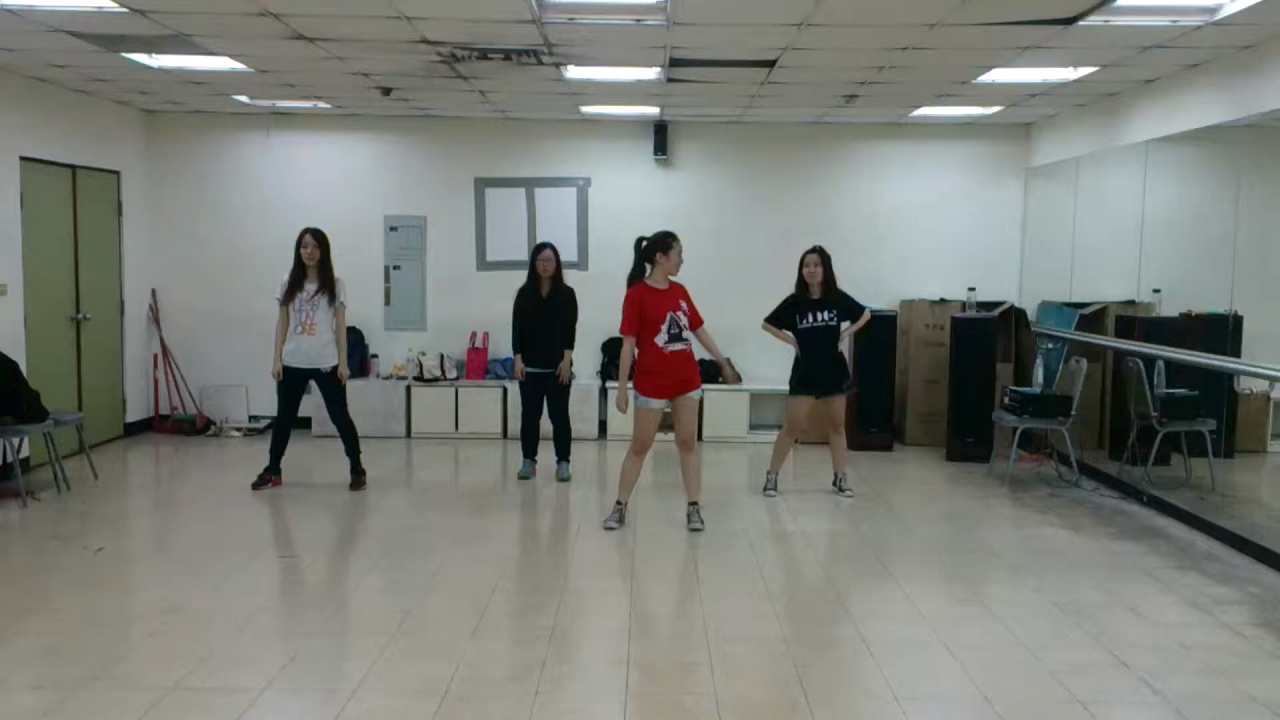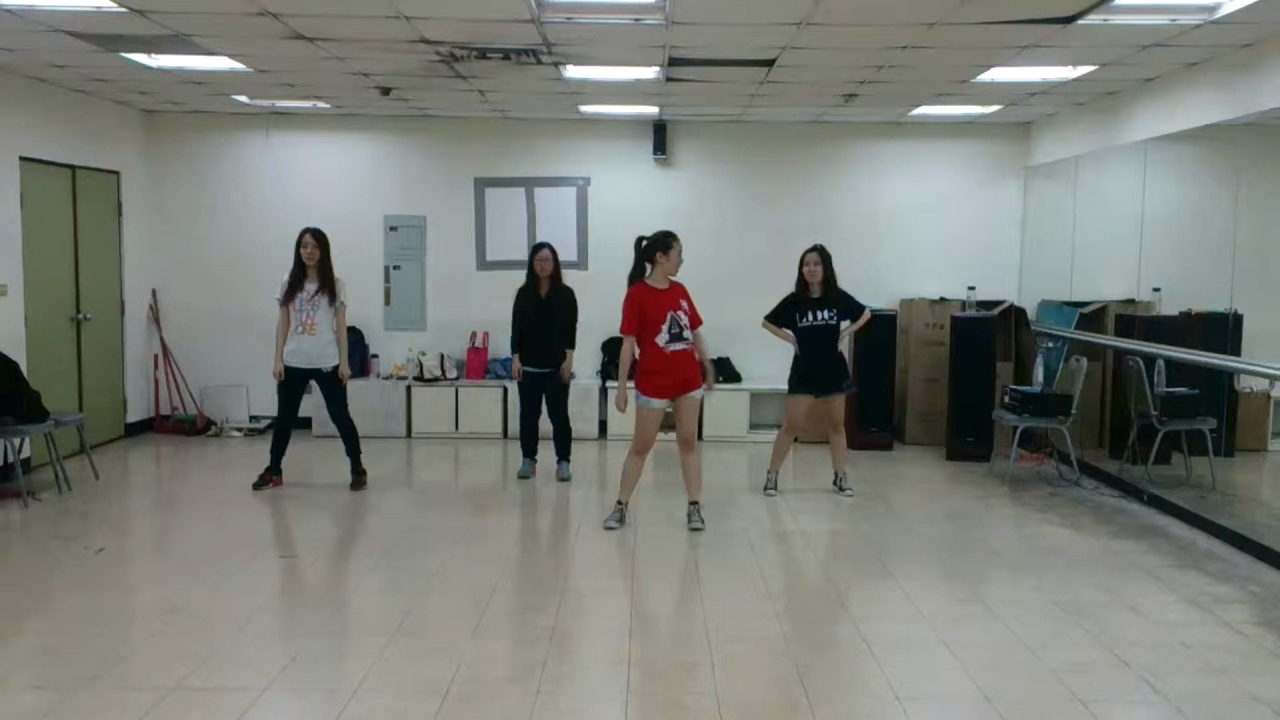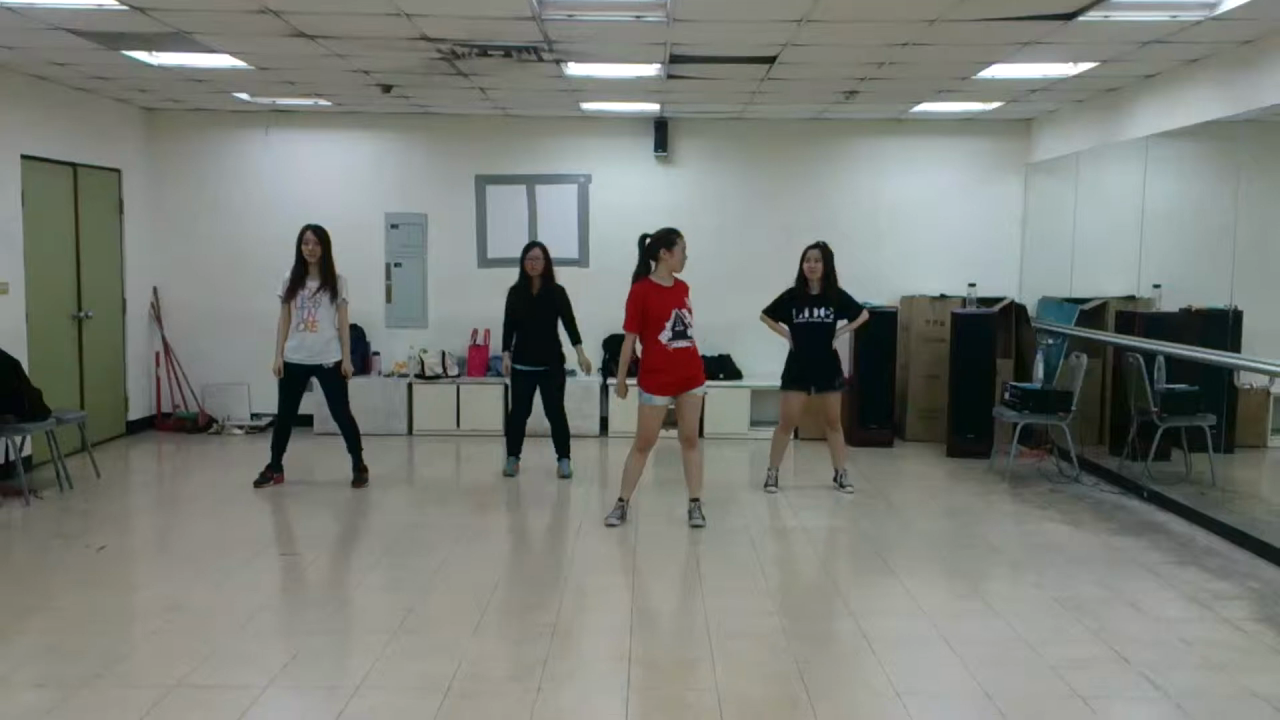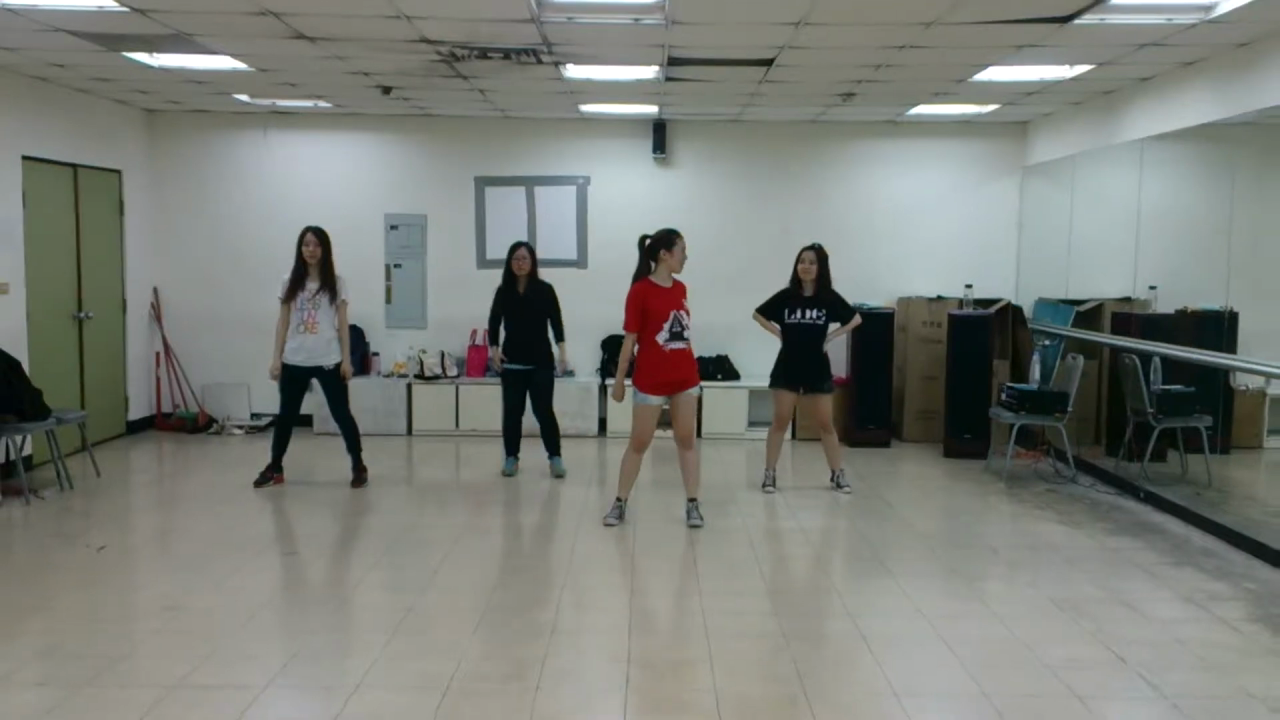
dt=0.2s
person 1, frame 1
left shoulder: (680, 291)
right shoulder: (637, 294)
left elbow: (699, 330)
right elbow: (628, 344)
left wrist: (724, 364)
right wrist: (622, 387)
left hip: (687, 380)
right hip: (652, 383)
left knee: (688, 443)
right knee: (640, 446)
left ankle: (694, 508)
right ankle: (620, 507)
person 1, frame 2
left shoulder: (681, 291)
right shoulder: (637, 293)
left elbow: (695, 331)
right elbow: (628, 343)
left wrist: (708, 369)
right wrist: (622, 387)
left hip: (689, 380)
right hip: (653, 382)
left knee: (688, 442)
right knee: (641, 446)
left ankle: (694, 507)
right ankle: (621, 507)
person 1, frame 3
left shoulder: (682, 288)
right shoulder: (641, 291)
right elbow: (630, 338)
right wrist: (621, 379)
left hip: (691, 377)
right hip: (655, 380)
left knee: (690, 440)
right knee: (643, 443)
left ankle: (695, 504)
right ankle: (622, 504)
person 1, frame 4
left shoulder: (680, 289)
right shoulder: (641, 290)
right elbow: (630, 339)
right wrist: (619, 380)
left hip: (685, 379)
right hip: (650, 381)
left knee: (686, 440)
right knee: (639, 443)
left ankle: (692, 504)
right ankle: (620, 503)
person 2, frame 1
left shoulder: (334, 285)
right shoulder: (289, 283)
left elbow: (340, 326)
right elbow: (282, 324)
left wrist: (343, 363)
right wrist: (277, 359)
left hip: (326, 363)
right hip: (293, 362)
left knee: (340, 416)
right knee: (284, 417)
left ankle: (357, 470)
right ankle: (273, 470)
person 2, frame 2
left shoulder: (334, 285)
right shoulder: (289, 283)
left elbow: (341, 326)
right elbow: (283, 324)
left wrist: (344, 362)
right wrist: (278, 359)
left hip: (327, 363)
right hip: (293, 363)
left knee: (340, 416)
right knee: (284, 417)
left ankle: (357, 470)
right ankle: (273, 471)
person 2, frame 3
left shoulder: (336, 281)
right shoulder: (291, 280)
left elbow: (343, 322)
right elbow: (284, 321)
left wrist: (347, 358)
right wrist: (278, 355)
left hip: (329, 360)
right hip: (295, 359)
left knee: (341, 413)
right knee: (285, 414)
left ankle: (359, 467)
right ankle: (274, 468)
person 2, frame 4
left shoulder: (335, 283)
right shoulder: (291, 282)
left elbow: (343, 324)
right elbow: (283, 322)
left wrist: (346, 359)
right wrist: (277, 357)
left hip: (329, 361)
right hip: (294, 361)
left knee: (341, 414)
right knee: (286, 414)
left ankle: (358, 467)
right ankle: (275, 468)
person 3, frame 1
left shoulder: (838, 298)
right shoulder: (794, 302)
left elbow: (865, 315)
right elbow: (768, 324)
left wrist: (844, 335)
right wrist: (791, 340)
left hip: (834, 370)
right hip: (804, 372)
left knee: (836, 426)
right knee: (792, 427)
left ankle: (840, 478)
right ankle: (772, 476)
person 3, frame 2
left shoulder: (838, 297)
right shoulder: (794, 300)
left elbow: (865, 314)
right elbow: (768, 322)
left wrist: (844, 334)
right wrist: (791, 339)
left hip: (833, 369)
right hip: (804, 371)
left knee: (836, 426)
right knee: (791, 426)
left ankle: (840, 477)
right ankle: (772, 475)
person 3, frame 3
left shoulder: (836, 295)
right shoulder: (793, 296)
left elbow: (863, 315)
right elbow: (766, 316)
left wrist: (840, 333)
right wrist: (787, 334)
left hip: (828, 366)
right hip: (797, 367)
left knee: (833, 423)
right knee: (787, 422)
left ankle: (840, 474)
right ankle: (772, 472)
person 3, frame 4
left shoulder: (830, 298)
right shoulder: (786, 296)
left elbow: (855, 320)
right elbow: (758, 315)
left wrist: (831, 336)
right wrist: (779, 333)
left hip: (817, 368)
right hip: (787, 368)
left knee: (826, 424)
right knee: (780, 422)
left ankle: (837, 474)
right ankle: (769, 473)
person 4, frame 1
left shoulder: (566, 293)
right shoulder: (524, 293)
left elbow: (570, 329)
right elbow: (517, 328)
left wrist: (567, 359)
right wrist: (518, 359)
left hip: (557, 365)
right hip: (530, 365)
left knee: (559, 415)
right knee: (530, 414)
left ankle: (563, 462)
right ankle: (528, 461)
person 4, frame 2
left shoulder: (565, 293)
right shoulder: (524, 294)
left elbow: (570, 328)
right elbow: (517, 328)
left wrist: (569, 358)
right wrist: (516, 358)
left hip: (556, 364)
right hip: (529, 365)
left knee: (558, 414)
right knee: (529, 414)
left ankle: (563, 462)
right ankle: (529, 461)
person 4, frame 3
left shoulder: (556, 292)
right shoulder: (516, 292)
left elbow: (569, 323)
right elbow: (509, 326)
left wrist: (581, 353)
right wrist: (505, 355)
left hip: (551, 363)
right hip: (522, 363)
left knee: (555, 412)
right knee: (518, 412)
left ankle: (563, 459)
right ankle: (512, 458)
person 4, frame 4
left shoulder: (544, 290)
right shoulder: (504, 291)
left elbow: (556, 321)
right elbow: (494, 322)
left wrist: (562, 351)
right wrist: (495, 348)
left hip: (541, 362)
right hip: (511, 362)
left knee: (544, 410)
right knee: (512, 411)
left ankle: (556, 457)
right ankle: (511, 458)
